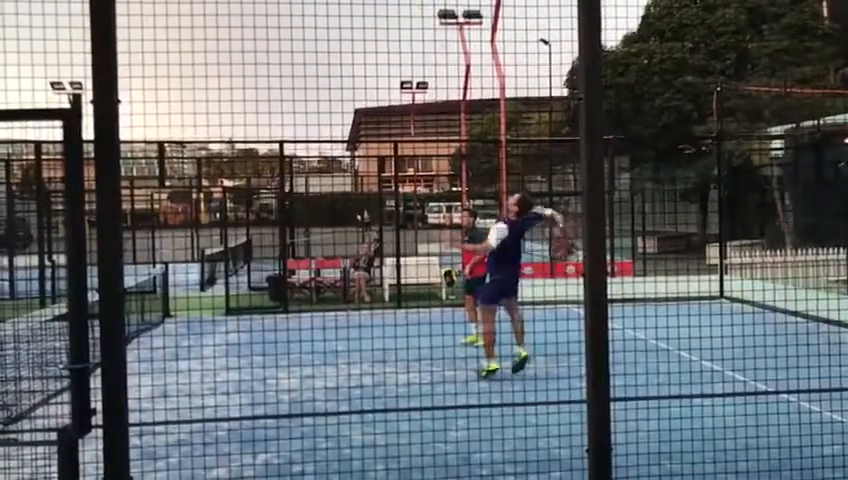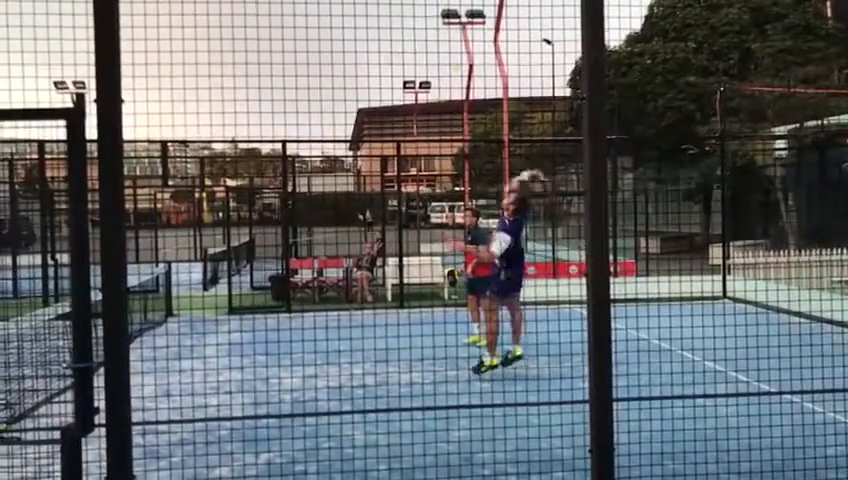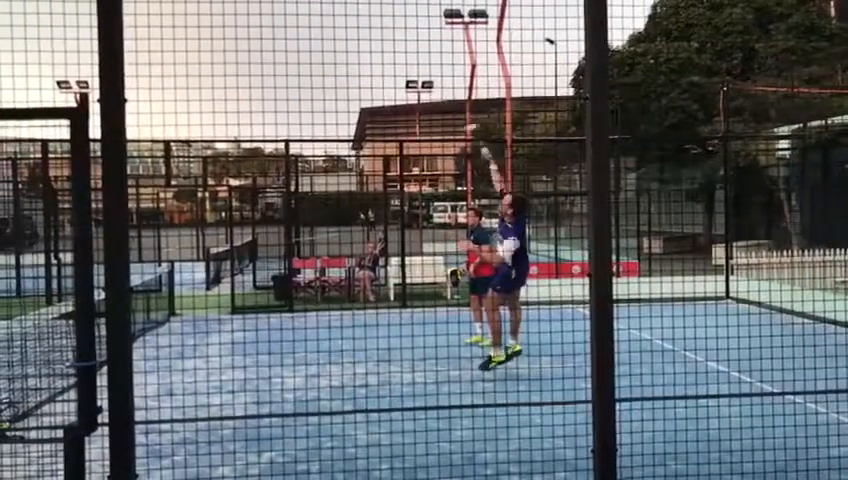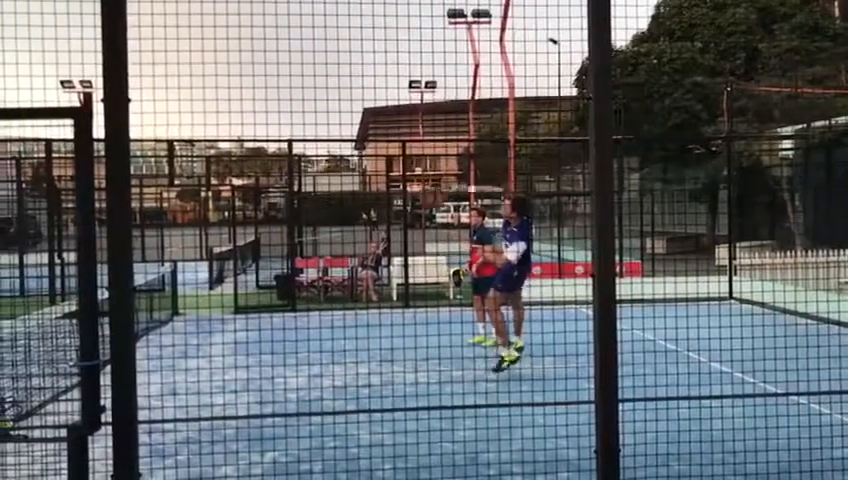
dt=0.4s
person 1, frame 1
left shoulder: (503, 227)
right shoulder: (526, 220)
left elbow: (484, 249)
right elbow: (551, 214)
left wrist: (461, 245)
right wrist: (559, 226)
left hip: (496, 276)
right hip: (512, 273)
left knee: (488, 318)
right knee: (513, 310)
left ankle: (490, 363)
right ankle: (521, 350)
person 1, frame 2
left shoulder: (507, 232)
right shoulder: (516, 216)
left elbow: (489, 256)
right elbow: (514, 186)
left wrist: (466, 248)
right wrist: (529, 175)
left hip: (506, 273)
right hip: (515, 270)
left knee: (491, 312)
right knee: (514, 307)
left ankle: (491, 357)
right ankle: (516, 348)
person 1, frame 3
left shoulder: (513, 235)
right shoulder: (508, 218)
left elbow: (497, 260)
right elbow: (499, 183)
right wrist: (491, 161)
left hip: (512, 271)
right hip: (512, 269)
left knee: (492, 305)
right knee: (513, 304)
left ankle: (497, 353)
right ankle: (514, 344)
person 1, frame 4
left shoulder: (520, 237)
right shoulder: (510, 220)
left elbow: (503, 261)
left wrist: (485, 254)
left hip: (513, 270)
right hip: (515, 267)
left knee: (493, 305)
right knee: (516, 302)
left ankle: (507, 352)
right ankle: (517, 341)
person 2, frame 1
left shoulder: (477, 233)
right shoulder: (466, 233)
left elbow: (480, 253)
left wrist: (469, 266)
right wrist: (464, 266)
left hip: (479, 274)
right hip: (469, 274)
right knee: (469, 302)
right ankle: (474, 334)
person 2, frame 2
left shoulder: (480, 233)
right shoulder: (469, 233)
left wrist: (472, 265)
right wrist: (466, 265)
left hip: (482, 273)
right hip: (472, 273)
right knee: (471, 301)
right ankle: (476, 334)
person 2, frame 3
left shoulder: (483, 233)
right shoulder: (471, 232)
left wrist: (474, 265)
right wrist: (468, 264)
left hip: (484, 273)
right hip: (474, 273)
right knee: (474, 301)
right ankle: (478, 334)
person 2, frame 4
left shoulder: (485, 233)
right shoulder: (473, 232)
left wrist: (476, 265)
right wrist: (471, 264)
left hip: (487, 273)
right hip: (477, 273)
right knee: (477, 301)
left ankle: (495, 336)
right ankle: (481, 334)
